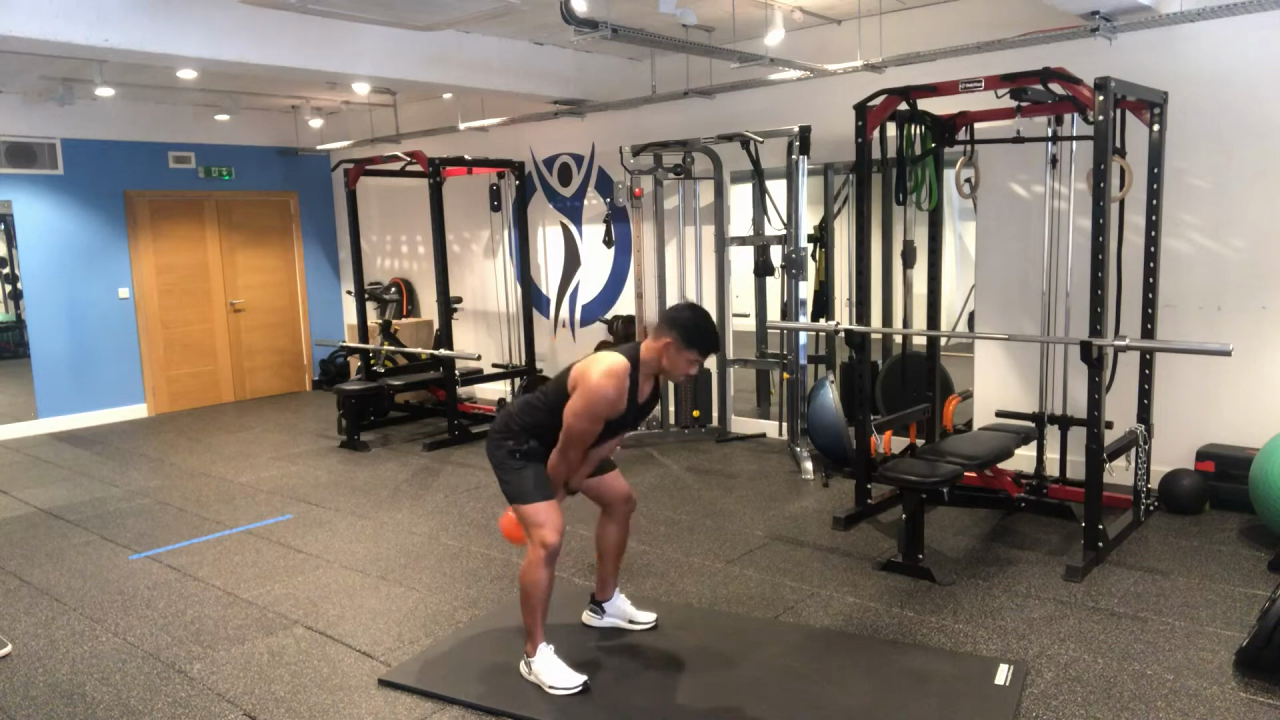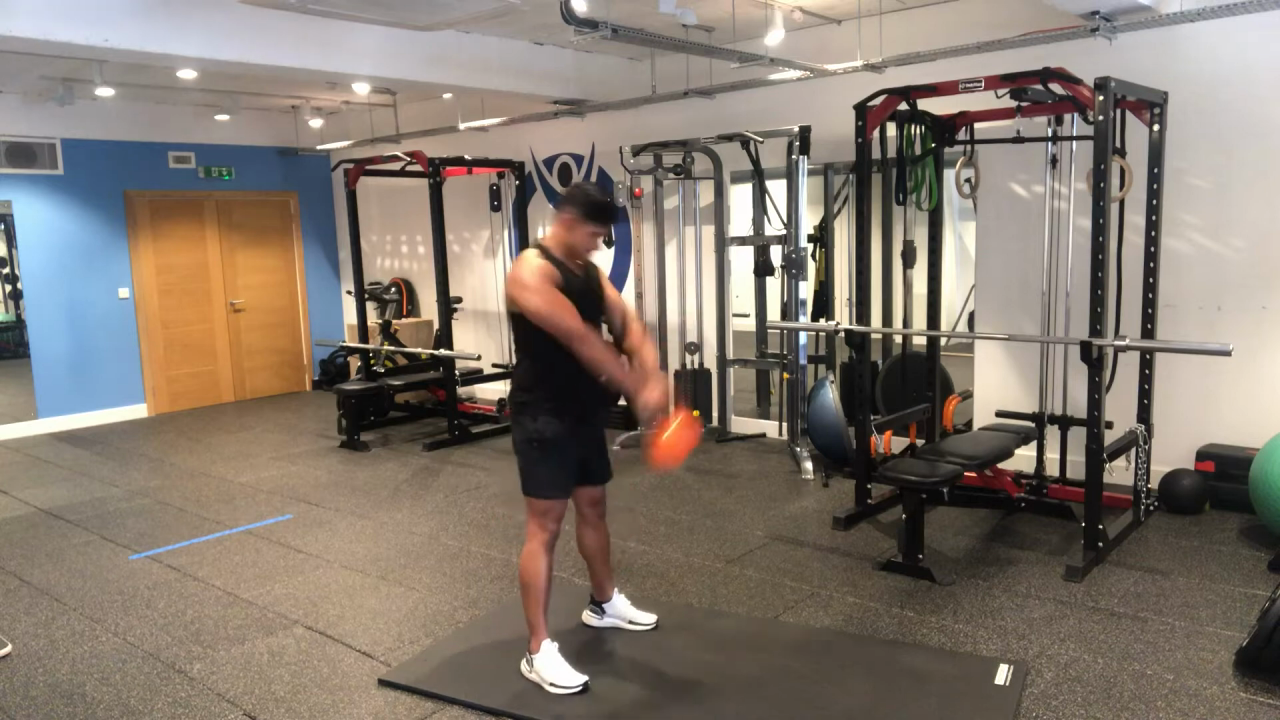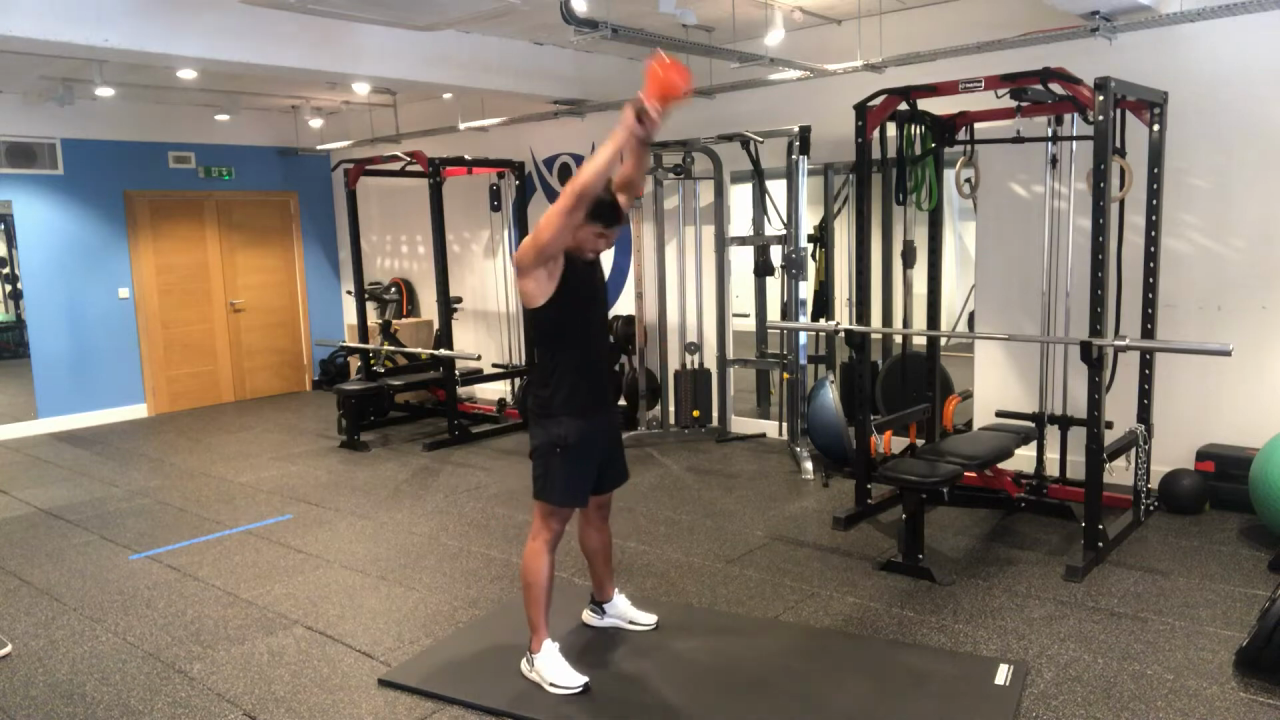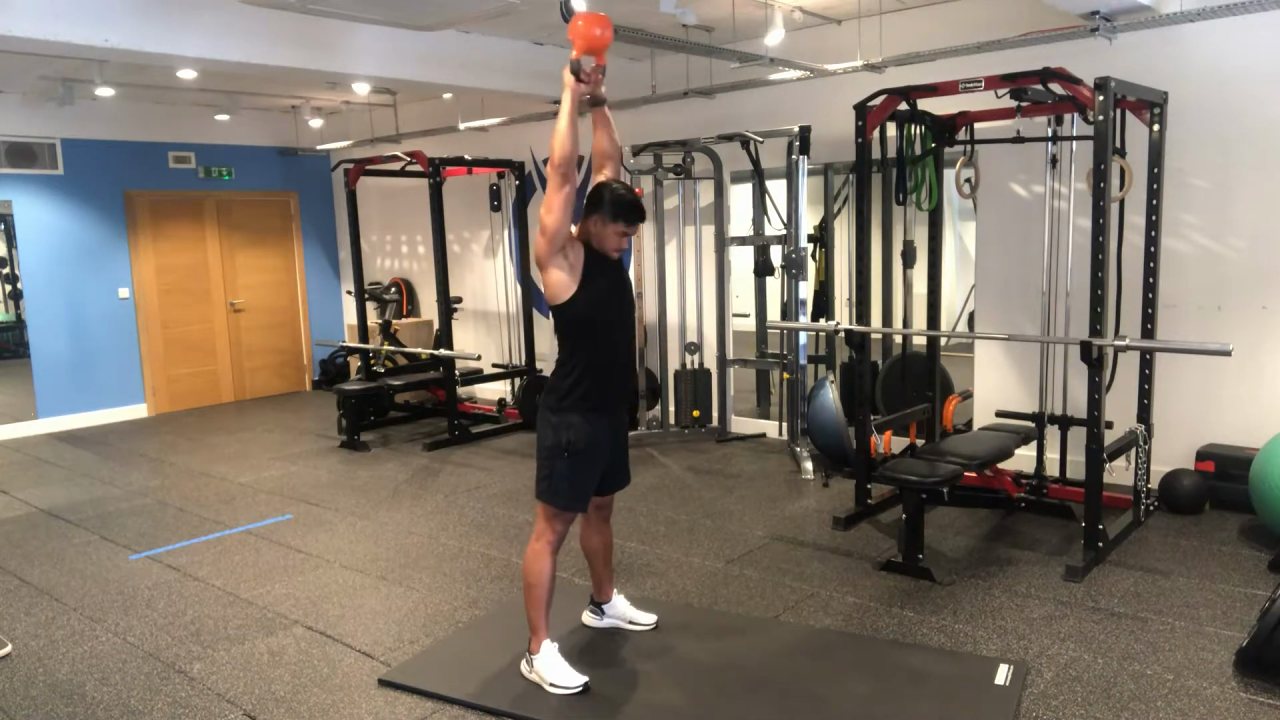
dt=0.4s
person 1, frame 1
left shoulder: (651, 377)
right shoulder: (606, 382)
left elbow: (608, 439)
right elbow: (567, 453)
left wrist: (573, 484)
right wrist: (553, 497)
left hip: (568, 443)
right hip: (519, 442)
left knee: (621, 500)
right knee: (548, 538)
left ankle: (604, 603)
right ankle: (536, 655)
person 1, frame 2
left shoulder: (588, 271)
right shoulder: (531, 271)
left elbow: (626, 322)
right elbow: (581, 338)
left wrist: (653, 377)
right wrist: (635, 389)
left hip: (583, 411)
right hip: (541, 417)
left knee: (593, 510)
right knee: (546, 527)
left ankle: (603, 603)
right ankle: (538, 652)
person 1, frame 3
left shoulder: (586, 256)
right shoulder: (537, 259)
left elbow: (623, 189)
right elbow: (578, 194)
left wrist: (640, 139)
right wrist: (623, 133)
left hip: (599, 410)
right hip: (560, 418)
left knee: (597, 510)
right knee: (548, 527)
left ankle: (603, 602)
right ankle: (538, 651)
person 1, frame 4
left shoulder: (608, 252)
right shoulder: (561, 256)
left elbow: (608, 163)
right elbow: (562, 173)
left wrist: (597, 103)
right wrist: (570, 98)
left hip: (610, 412)
right hip: (572, 417)
left knee: (599, 512)
right knee: (553, 527)
left ankle: (603, 603)
right ankle: (538, 652)
